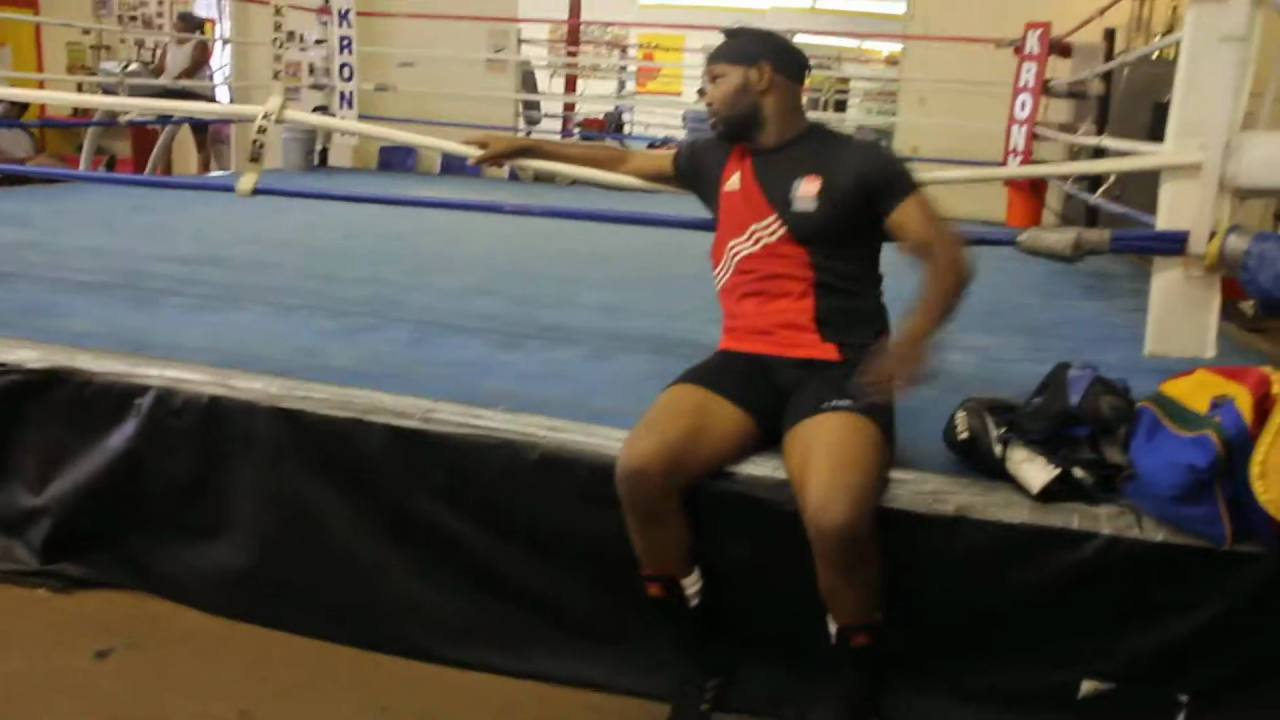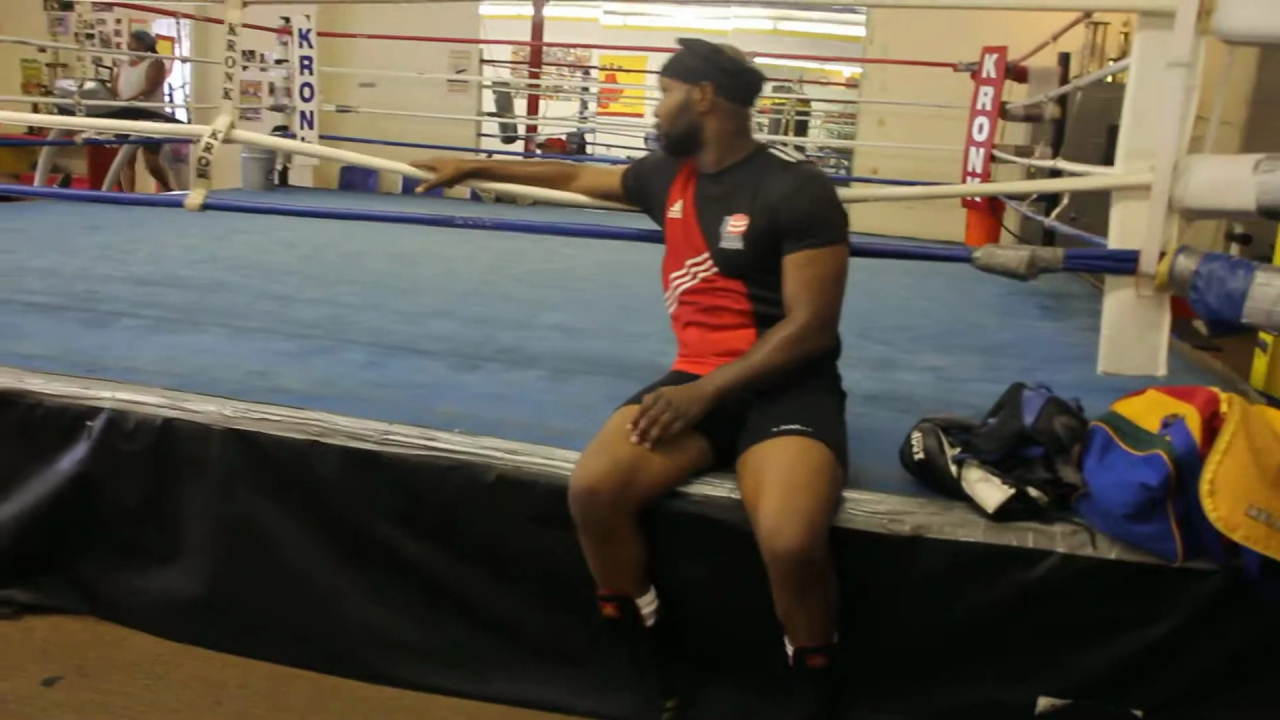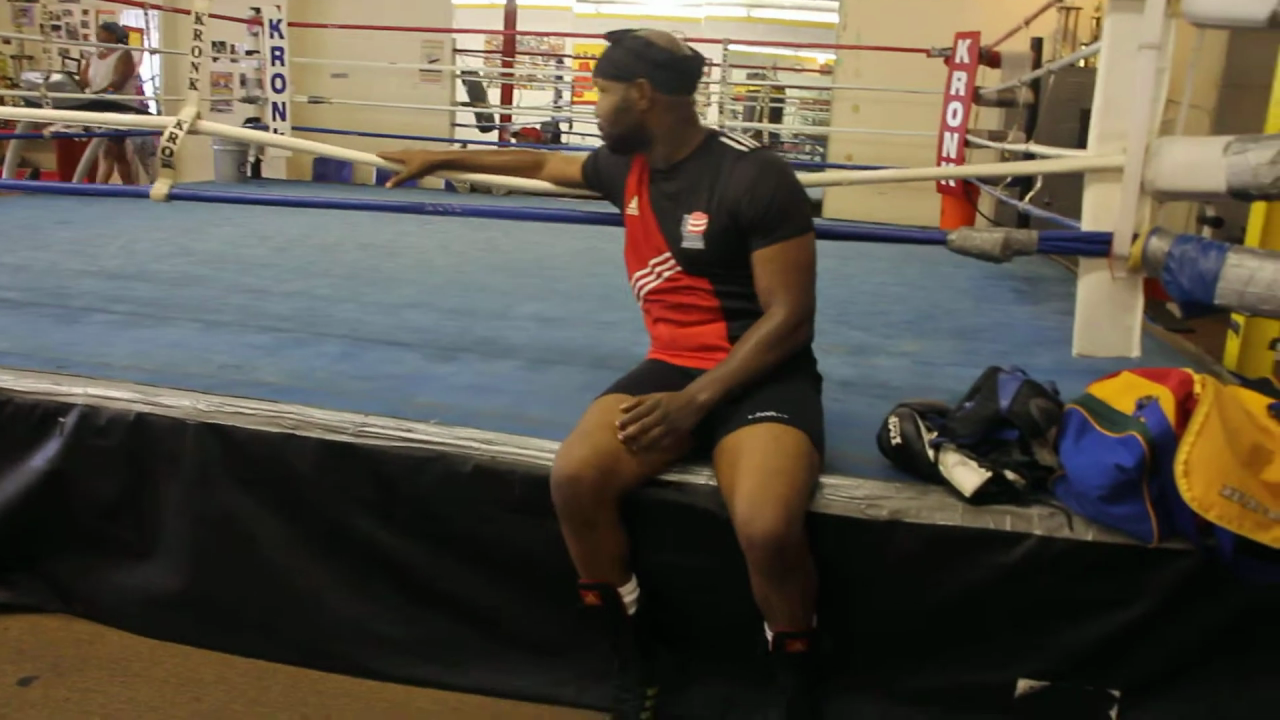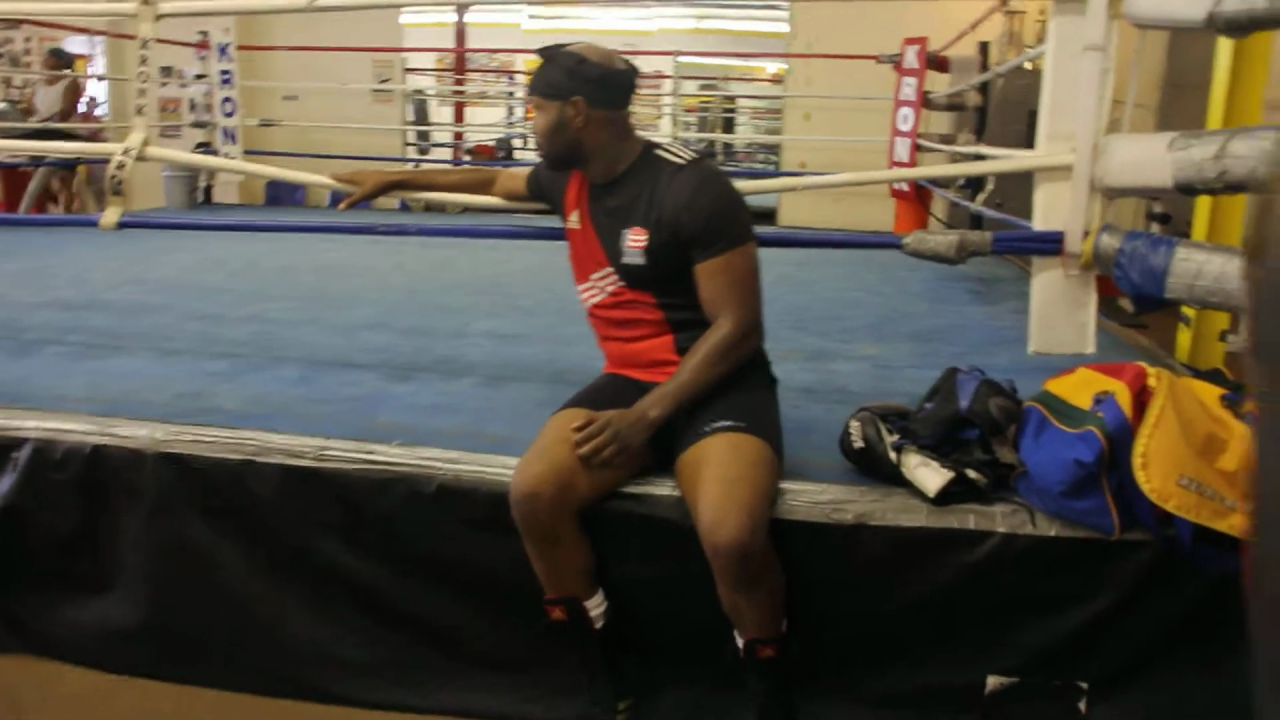
dt=0.3s
person 1, frame 1
left shoulder: (853, 162)
right shoulder: (719, 159)
left elbow: (946, 255)
right elbow: (631, 159)
left wrist: (916, 329)
right wrist: (525, 145)
left hip: (838, 367)
right hip: (742, 358)
left knee: (837, 521)
right knee: (640, 469)
right ankle: (701, 657)
person 1, frame 2
left shoulder: (798, 189)
right shoulder: (668, 176)
left elbow: (812, 327)
right elbow: (577, 177)
left wrist: (706, 392)
right wrist: (473, 167)
left hip: (786, 387)
right hip: (695, 381)
left knee: (789, 542)
right knee: (592, 489)
person 1, frame 3
left shoulder: (756, 178)
right shoulder: (627, 167)
left elbow: (791, 318)
right elbow: (545, 165)
left wrist: (695, 401)
right wrist: (440, 159)
left hip: (761, 376)
right hip: (674, 368)
left knee: (765, 528)
right knee: (574, 477)
person 1, frame 4
left shoulder: (694, 190)
right shoulder: (569, 178)
left elbow: (738, 329)
right elbow: (495, 181)
left wrist: (647, 415)
right wrist: (394, 178)
left hip: (717, 382)
right hip: (629, 378)
left knee: (731, 535)
right knee: (533, 493)
